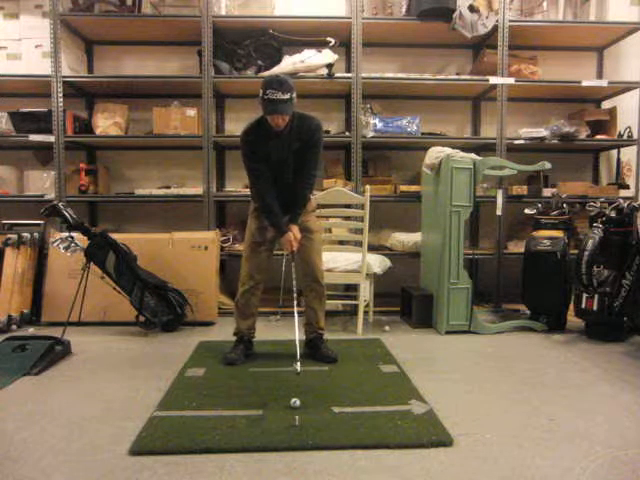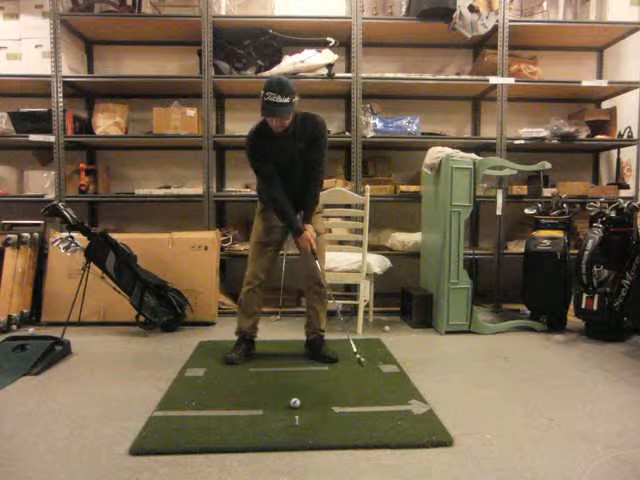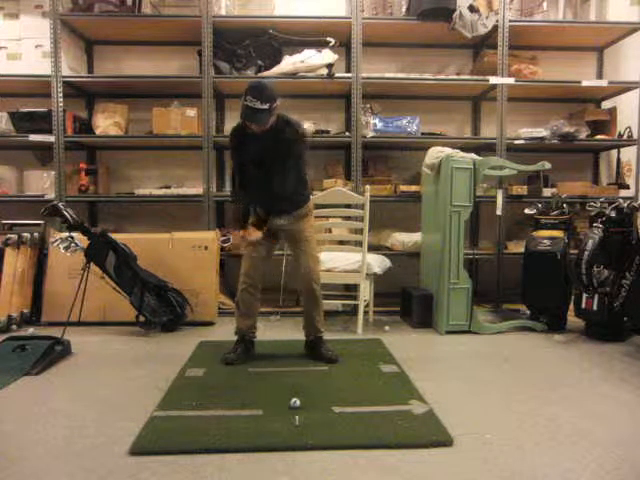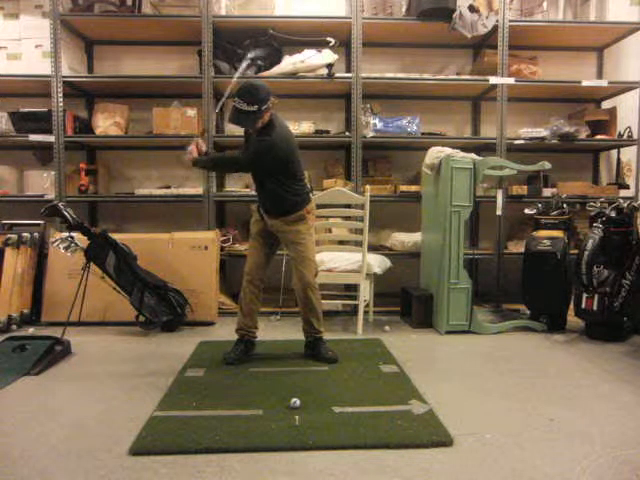
dt=0.4s
person 1, frame 1
left shoulder: (311, 128)
right shoulder: (251, 135)
left elbow: (307, 178)
right elbow: (261, 185)
left wrist: (294, 222)
right wrist: (280, 227)
left hip: (301, 208)
right hip: (264, 210)
left knee: (313, 273)
right knee: (251, 274)
left ankle: (315, 338)
right ankle: (243, 339)
person 1, frame 2
left shoulder: (315, 126)
right shoulder: (256, 138)
left elbow: (315, 176)
right elbow: (272, 187)
left wrist: (307, 221)
right wrist: (296, 229)
left hip: (307, 208)
right hip: (271, 210)
left knee: (315, 275)
right knee: (255, 275)
left ankle: (315, 339)
right ankle: (245, 338)
person 1, frame 3
left shoulder: (292, 133)
right shoulder: (239, 135)
left elbow: (282, 184)
right elbow: (240, 182)
left wrist: (260, 226)
right wrist: (244, 223)
left hip: (296, 211)
right hip: (260, 211)
left knee: (310, 276)
right knee: (249, 275)
left ankle: (314, 339)
right ankle: (245, 339)
person 1, frame 4
left shoulder: (274, 142)
right shoulder: (257, 127)
left elbow: (236, 163)
right elbow: (242, 159)
left wrist: (199, 159)
right wrist: (206, 156)
left hip: (294, 216)
right hip: (265, 213)
left knee: (305, 279)
right knee: (252, 276)
left ankle: (315, 340)
right ankle: (246, 338)
